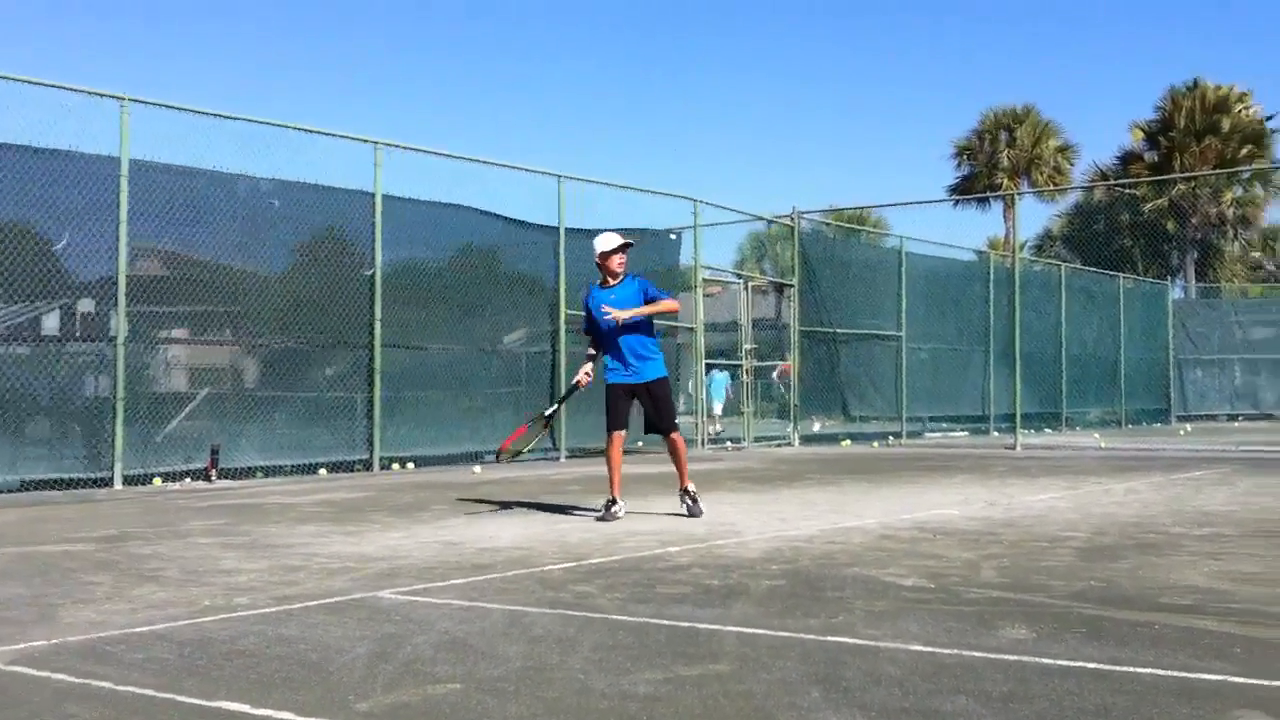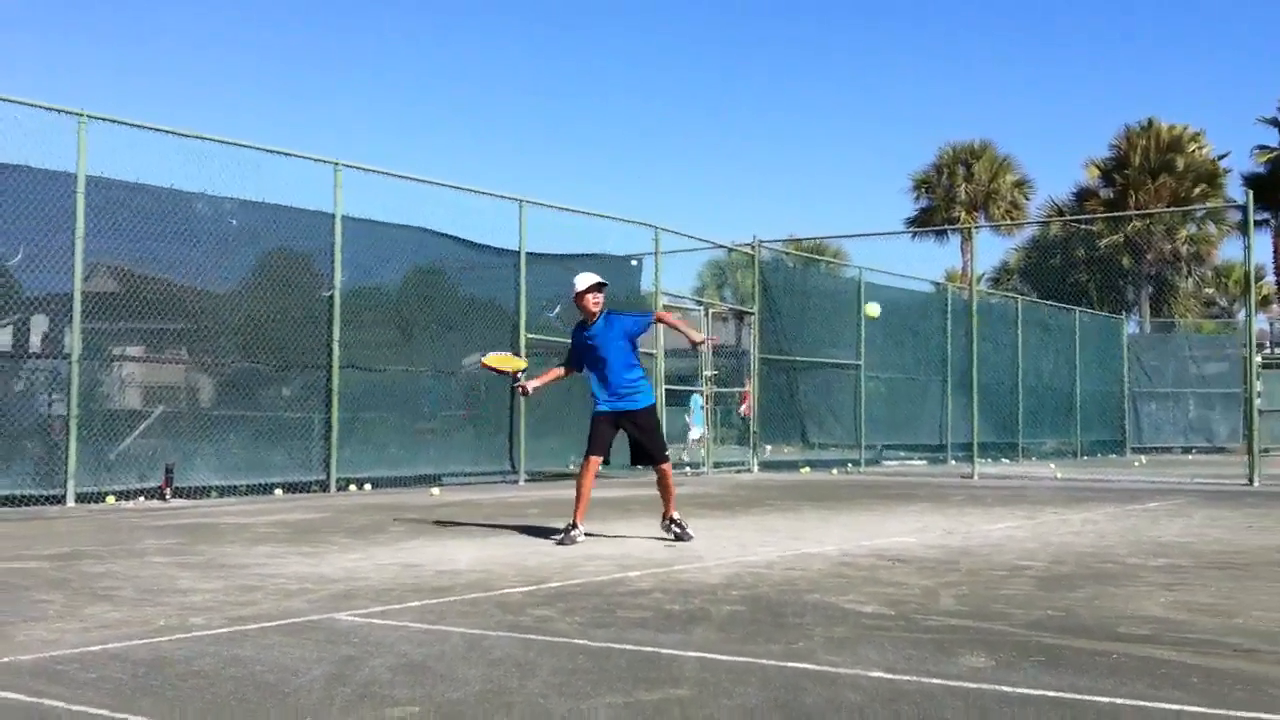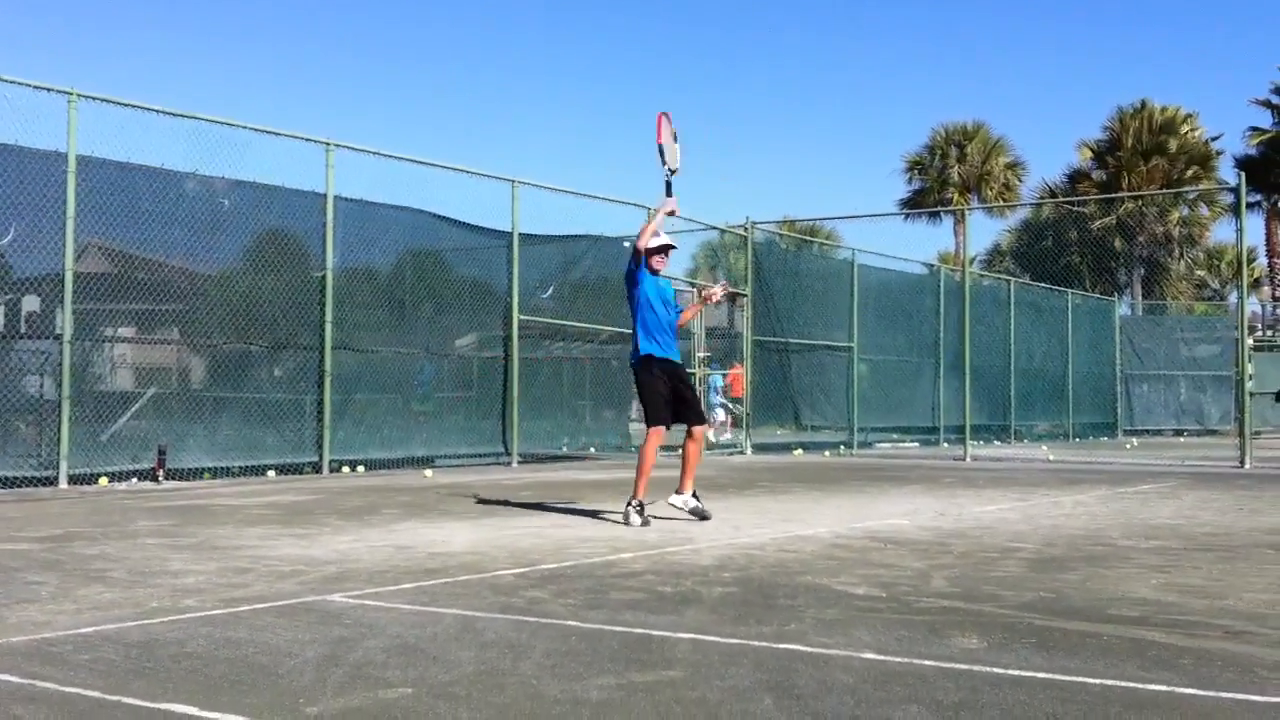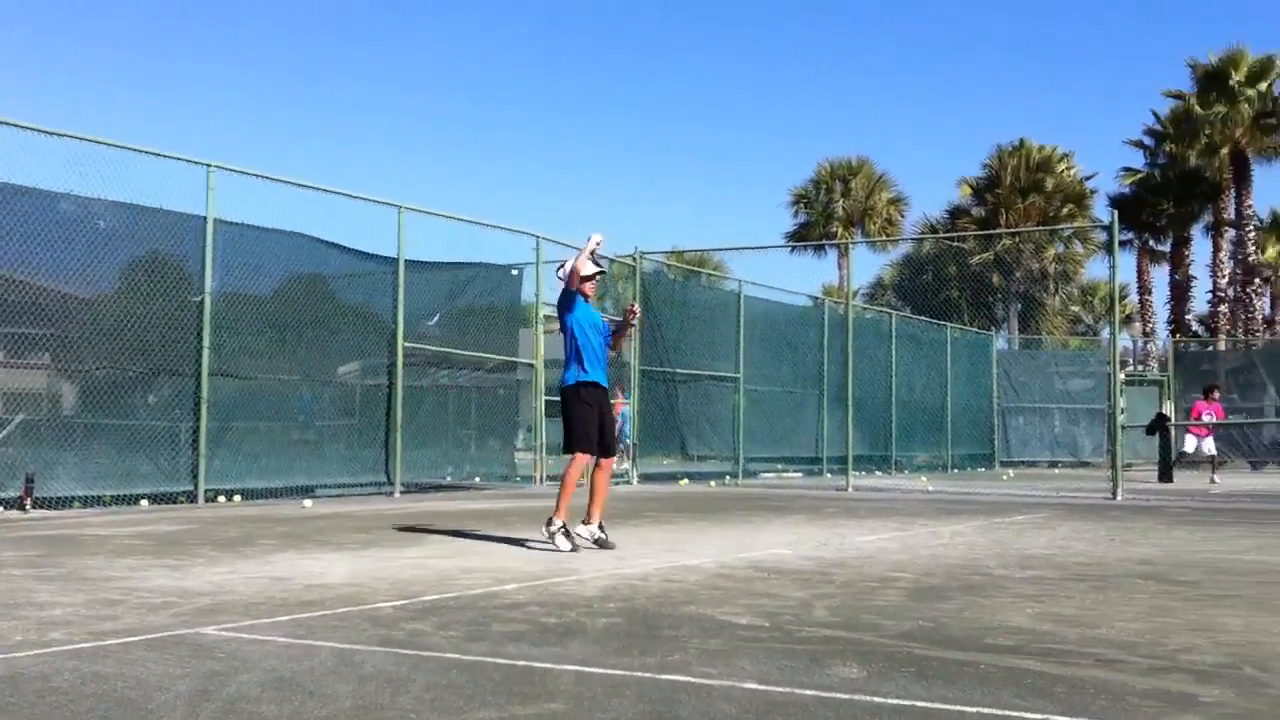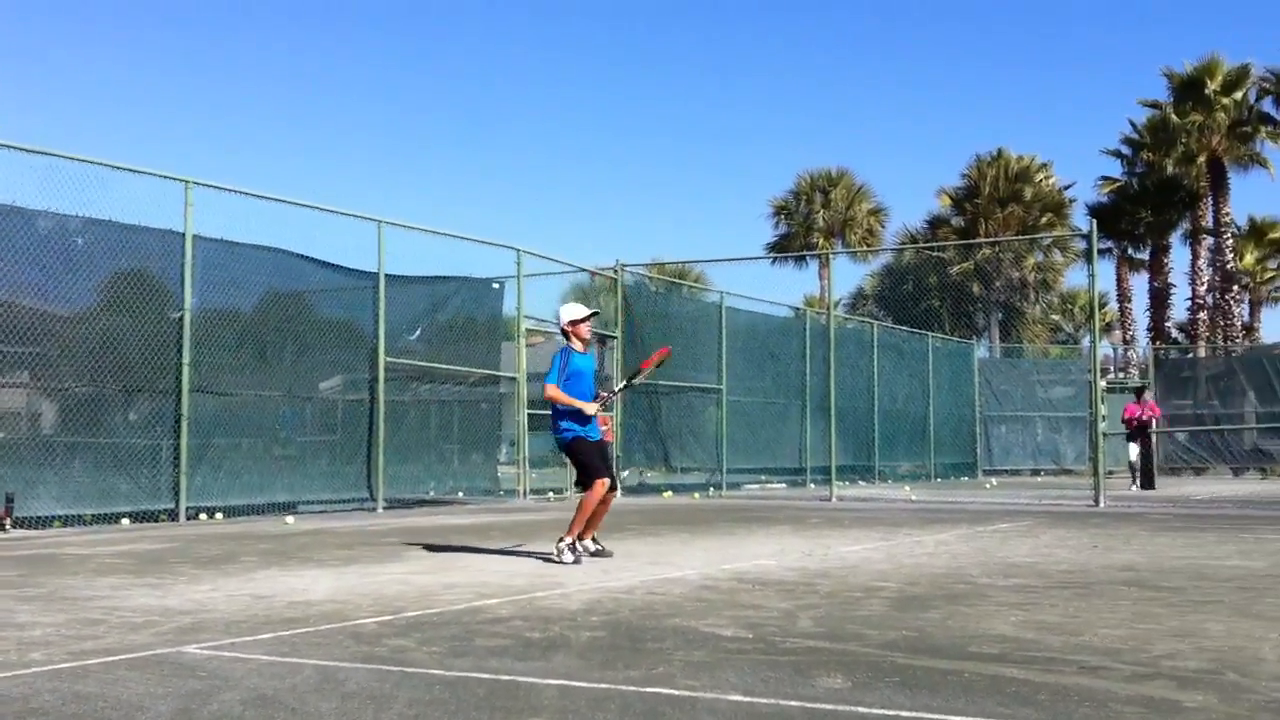
dt=0.4s
person 1, frame 1
left shoulder: (638, 284)
right shoulder: (592, 296)
left elbow: (673, 304)
right elbow: (594, 339)
left wrist: (631, 312)
right wrist: (588, 364)
left hip: (652, 372)
right hip: (617, 376)
left knee: (672, 433)
right knee: (616, 435)
left ankle: (687, 489)
right ankle: (615, 500)
person 1, frame 2
left shoulder: (617, 320)
right shoulder: (579, 333)
left elbow: (660, 315)
right elbow: (570, 367)
left wrist: (690, 333)
right wrist: (535, 382)
left hip: (640, 403)
right hip: (605, 407)
left knee: (663, 465)
right knee: (592, 460)
left ankle: (671, 517)
right ankle: (577, 524)
person 1, frame 3
left shoulder: (664, 286)
right shoulder: (638, 275)
right elbow: (640, 245)
left wrist: (703, 301)
right wrist: (660, 213)
left hip: (672, 363)
right hip: (649, 360)
left knee: (698, 427)
right knee: (656, 429)
left ankle: (685, 493)
right ankle: (636, 502)
person 1, frame 4
left shoulder: (595, 313)
right shoulder: (570, 303)
left elbow: (612, 342)
right elbow: (574, 273)
left wrist: (627, 321)
right wrist: (589, 247)
left hip: (598, 388)
right hip: (579, 386)
left knee: (607, 458)
right knee: (582, 455)
left ankle: (591, 525)
right ankle: (557, 523)
person 1, frame 5
left shoulder: (589, 357)
right shoulder: (563, 355)
right elbow: (549, 392)
left wrist: (592, 406)
right wrist: (581, 405)
left hip: (592, 433)
right hip: (571, 433)
left knee: (609, 492)
right knee: (601, 481)
left ankle: (585, 539)
right ankle: (566, 541)
